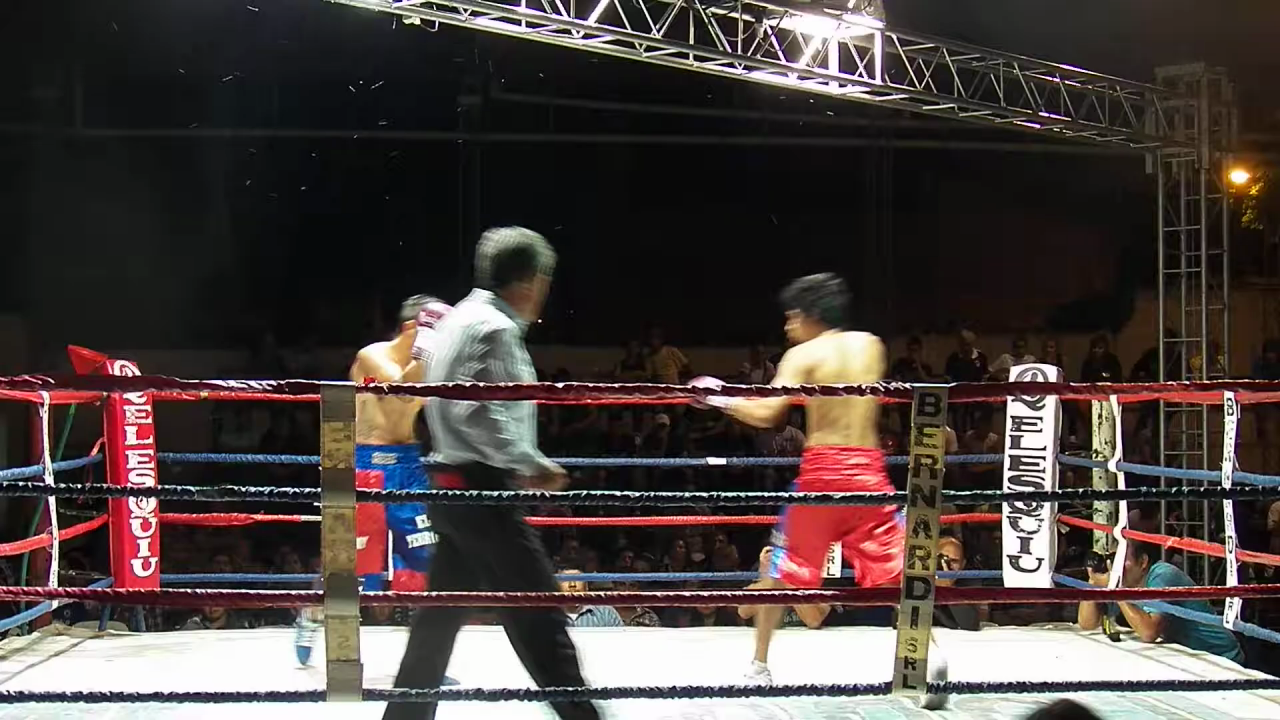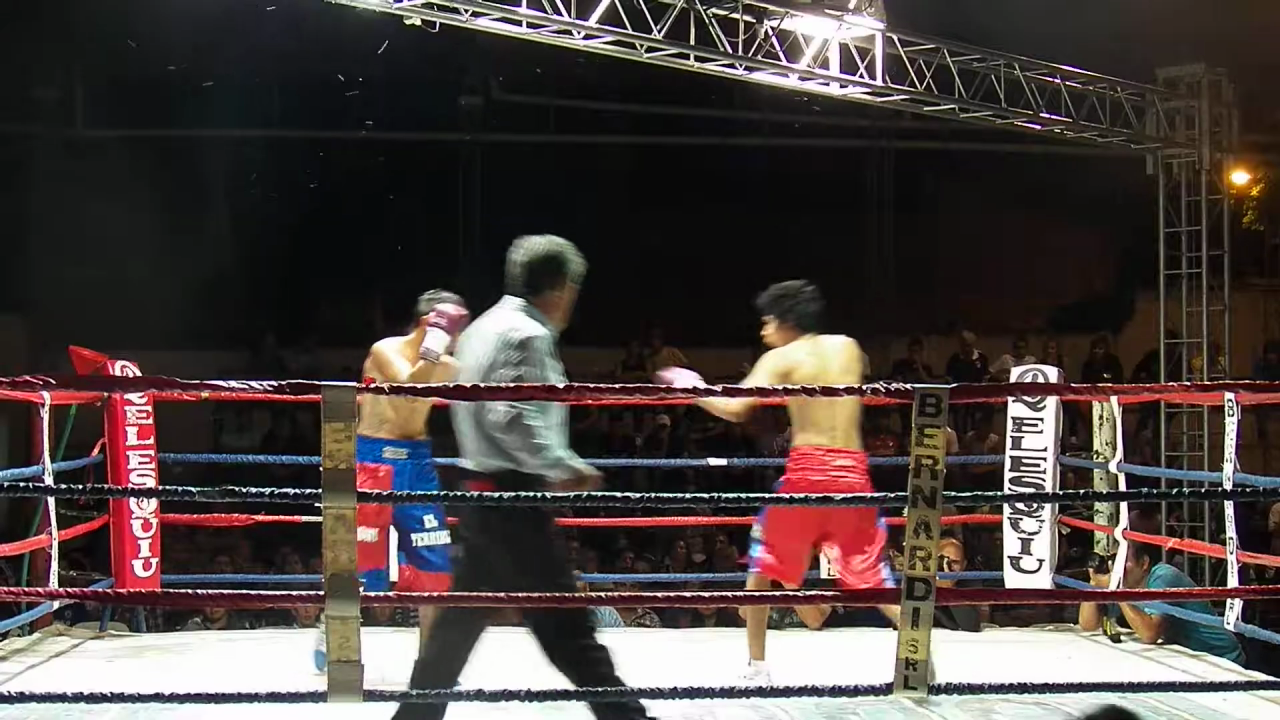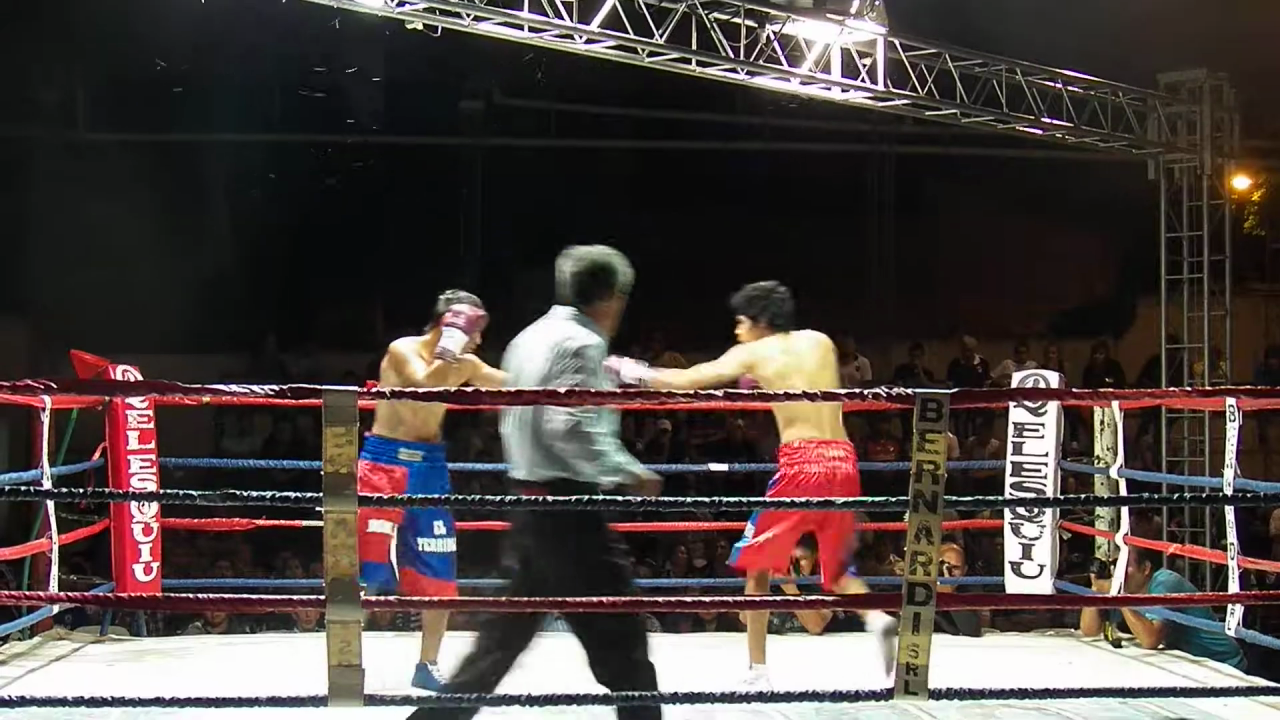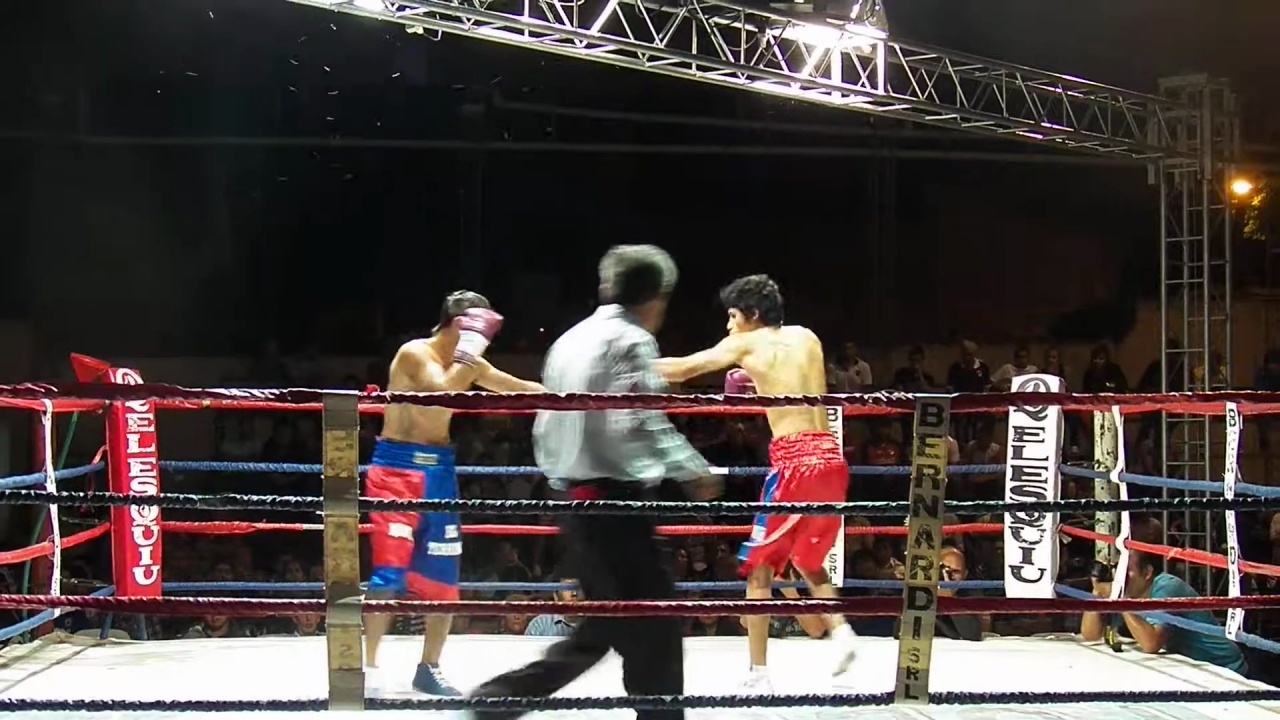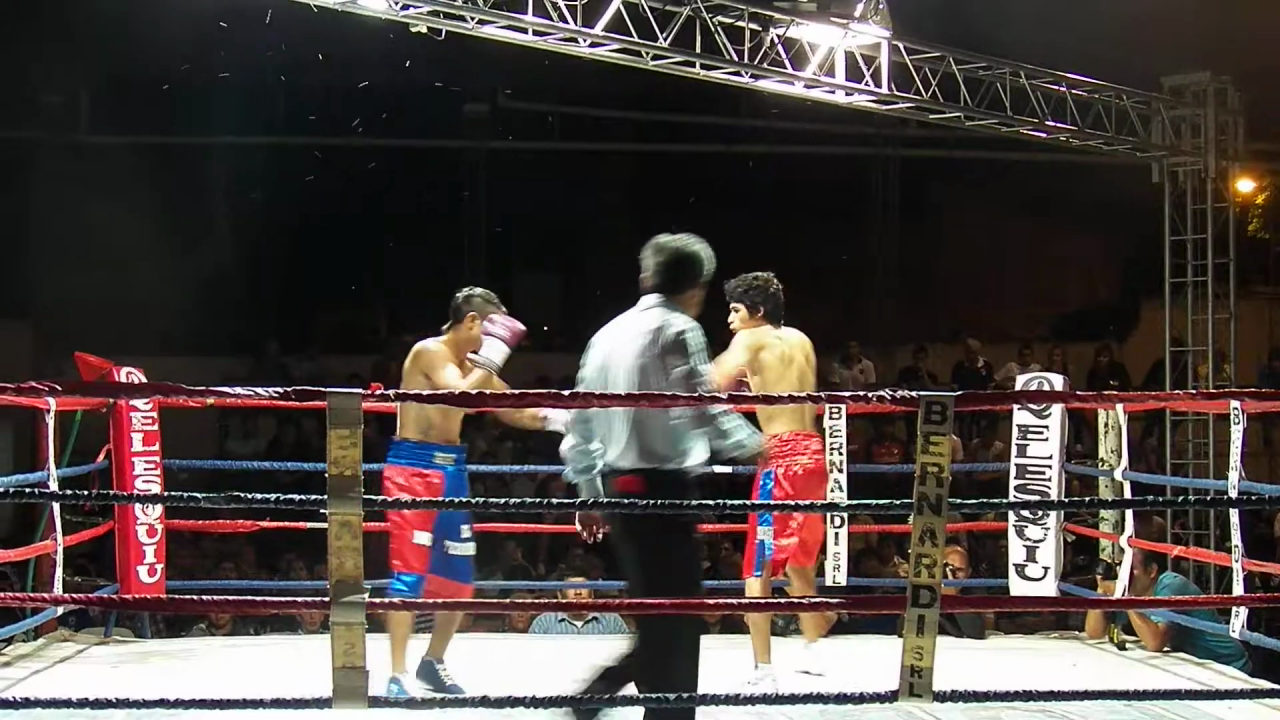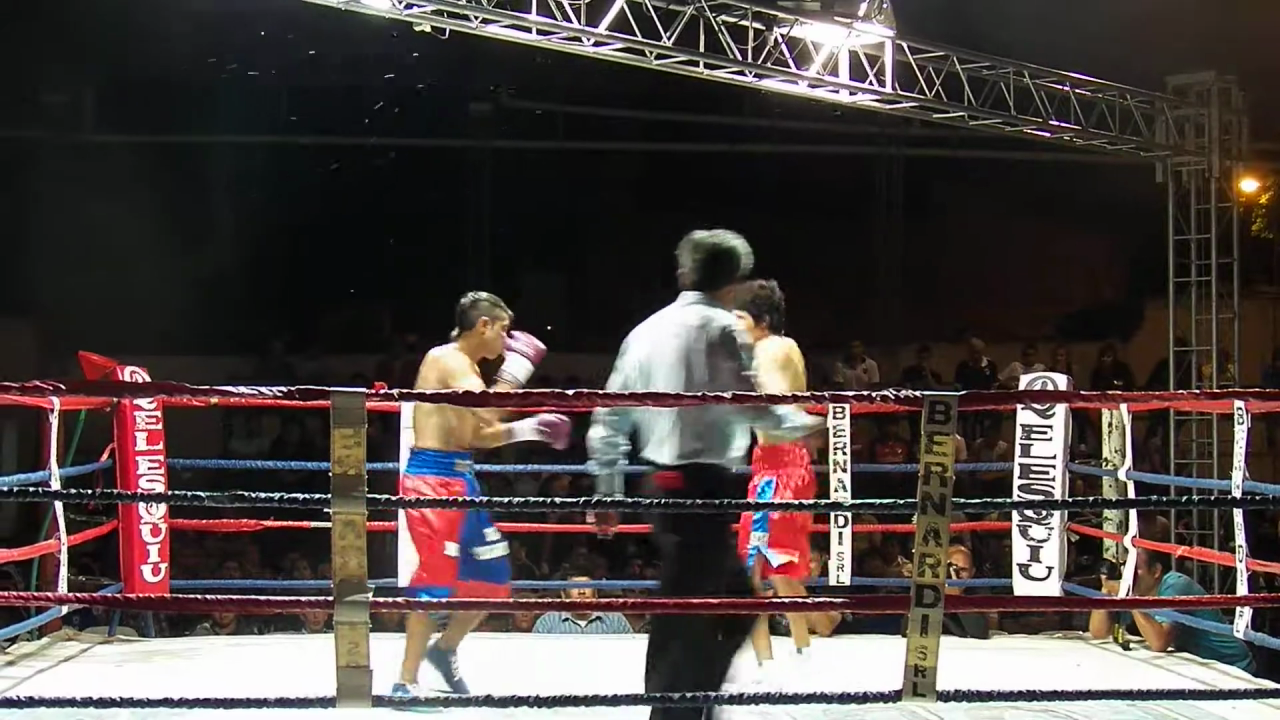
dt=0.1s
person 1, frame 1
left shoulder: (456, 320)
right shoulder: (494, 328)
right elbow: (477, 411)
right wrist: (530, 462)
left hip: (455, 485)
right hip: (481, 487)
left knee: (440, 613)
right knee: (536, 610)
person 1, frame 2
left shoulder: (484, 327)
right shoulder: (527, 334)
right elbow: (510, 418)
right wrist: (564, 467)
left hip: (486, 491)
right hip: (513, 494)
left knee: (463, 616)
right knee: (564, 616)
person 1, frame 3
left shoulder: (528, 340)
right shoulder: (580, 343)
right elbow: (573, 426)
right wrist: (628, 472)
left hip: (534, 502)
right hip: (570, 505)
left knee: (509, 630)
right knee: (620, 629)
person 1, frame 4
left shoulder: (568, 342)
right shoulder: (630, 341)
left elbow: (547, 434)
right elbow: (636, 426)
right wrist: (693, 469)
left hip: (580, 502)
right hip: (617, 507)
left knee: (601, 631)
right knee: (653, 632)
person 1, frame 5
left shoulder: (609, 333)
right shoulder: (677, 331)
left elbow: (579, 423)
right elbow: (695, 412)
left wrist: (587, 493)
right wrist: (750, 443)
left hip: (621, 488)
right hip: (660, 490)
left knee: (669, 619)
right knee: (670, 625)
person 1, frame 6
left shoulder: (646, 330)
right shoulder: (722, 327)
left elbow: (608, 417)
right elbow: (751, 404)
left wrist: (607, 489)
right wrist: (803, 423)
left hip: (664, 484)
right hip: (702, 486)
left knee: (735, 604)
right knee: (685, 621)
person 2, frame 1
left shoulder: (804, 356)
right shoulder: (872, 345)
left elbow: (766, 414)
left wrist: (720, 397)
left hip: (824, 469)
right hip: (868, 467)
left knee: (782, 568)
right knee: (894, 570)
left ankle: (759, 663)
right ankle: (932, 658)
person 2, frame 2
left shoulder: (780, 360)
right shoulder: (847, 348)
left elbow: (733, 409)
left wrist: (691, 386)
left hip: (807, 471)
right hip: (852, 471)
left knee: (761, 567)
right knee: (873, 575)
left ankle: (757, 667)
person 2, frame 3
left shoulder: (752, 354)
right shoulder: (821, 342)
left elbow: (689, 380)
left wrist: (635, 371)
left hip: (800, 462)
right hip: (842, 460)
left knee: (756, 566)
right knee: (836, 568)
left ankle: (757, 671)
right ankle: (878, 620)
person 2, frame 4
left shoulder: (745, 344)
right shoulder: (808, 338)
left elbow: (683, 368)
left hip: (793, 458)
right hip: (829, 454)
left knee: (760, 565)
right knee: (809, 561)
left ankle: (759, 672)
right ankle: (840, 631)
person 2, frame 5
left shoulder: (753, 340)
right shoulder: (799, 340)
left elbow: (716, 381)
left hip: (785, 457)
right hip: (810, 451)
left knee: (758, 567)
right knee: (796, 563)
left ankle: (763, 670)
right ankle: (811, 649)
person 2, frame 6
left shoulder: (769, 351)
right shoulder: (787, 348)
left hip: (777, 467)
right hip: (789, 461)
left knee: (754, 565)
right knee: (784, 568)
left ankle: (765, 661)
right ankle: (802, 653)
person 3, frame 1
left shoulder: (426, 364)
right shoulder: (371, 356)
right elbow: (401, 388)
right wrist: (425, 347)
left hip: (407, 466)
right hip: (367, 467)
left knee: (424, 561)
right knee: (363, 567)
right ankle: (309, 620)
person 3, frame 2
left shoulder: (443, 363)
right shoulder: (384, 350)
right elbow: (409, 389)
right wrist: (436, 346)
left hip: (416, 463)
right hip: (374, 461)
left knee: (434, 563)
right knee: (363, 562)
right ankle: (327, 638)
person 3, frame 3
left shoulder: (463, 363)
right shoulder: (402, 350)
left elbow: (511, 383)
right elbow: (426, 386)
right wrist: (452, 345)
left hip: (429, 466)
right hip: (384, 463)
left knee: (436, 572)
right knee: (375, 565)
left ankle: (428, 666)
person 3, frame 4
left shoulder: (470, 363)
right shoulder: (413, 353)
left elbow: (521, 388)
right elbow: (446, 393)
right wrist: (471, 348)
left hip: (438, 469)
right hip: (396, 467)
left knee: (441, 577)
right knee: (389, 568)
left ankle: (429, 668)
right ankle: (368, 665)
person 3, frame 5
left shoulder: (466, 363)
right shoulder: (427, 351)
left elbow: (510, 409)
right elbow: (466, 396)
left wrist: (559, 417)
right wrist: (492, 354)
left hip: (449, 469)
right hip: (412, 467)
left knee: (456, 577)
right knee: (410, 572)
left ankle: (432, 663)
right ankle: (398, 676)
person 3, frame 6
left shoulder: (467, 367)
right shoulder: (443, 359)
left elbow: (479, 434)
right elbow: (485, 409)
left wrist: (527, 428)
right wrist: (516, 369)
left hip: (458, 479)
right hip: (431, 477)
left knee: (490, 580)
right knee: (436, 580)
left ankle: (445, 649)
right ankle: (406, 683)
